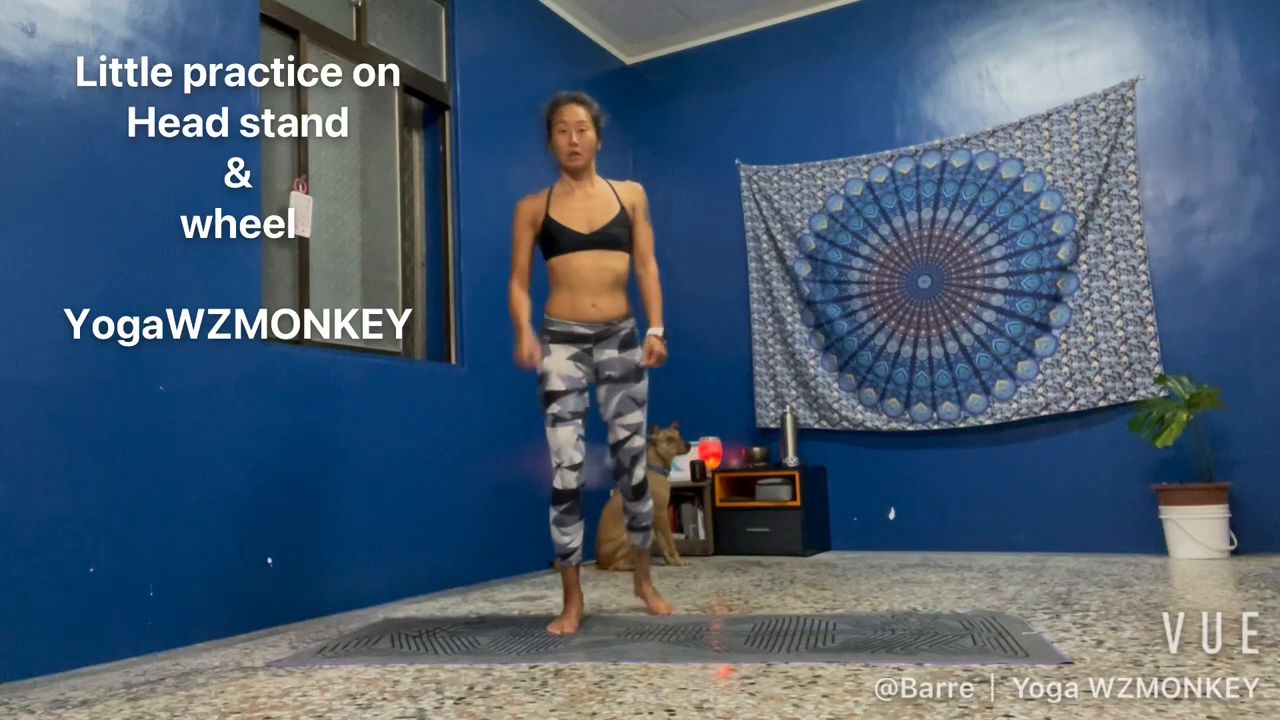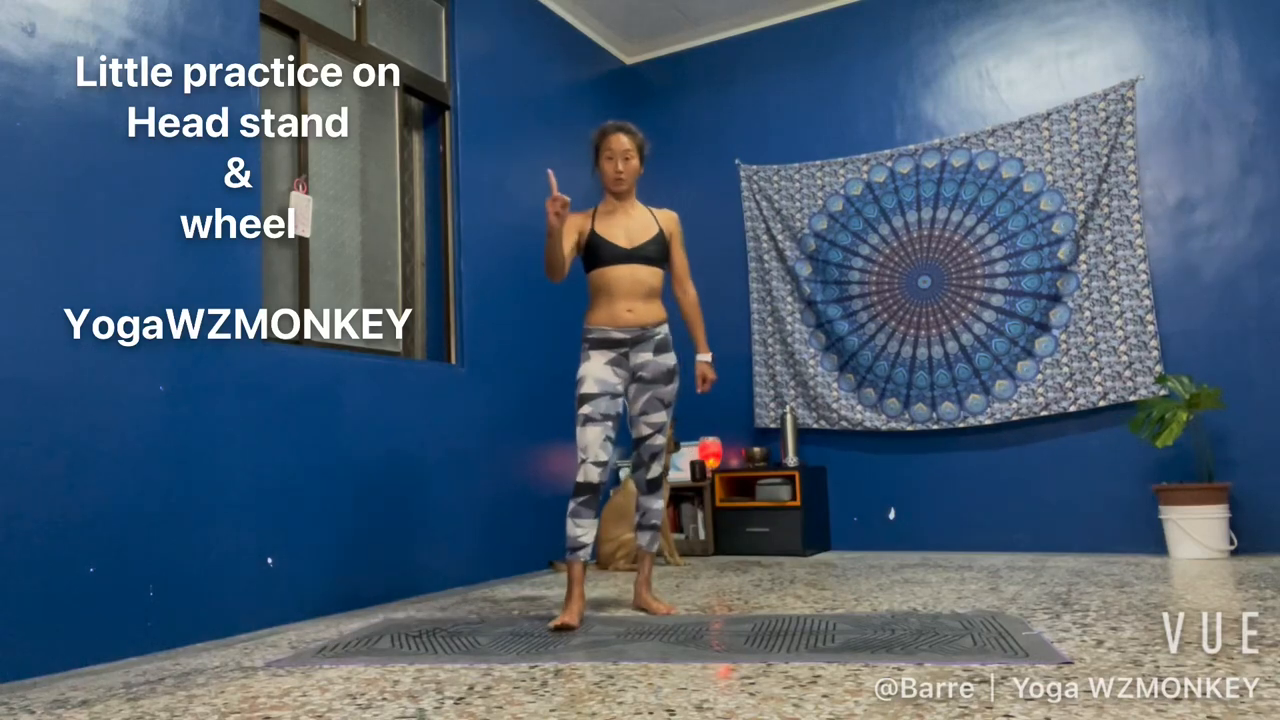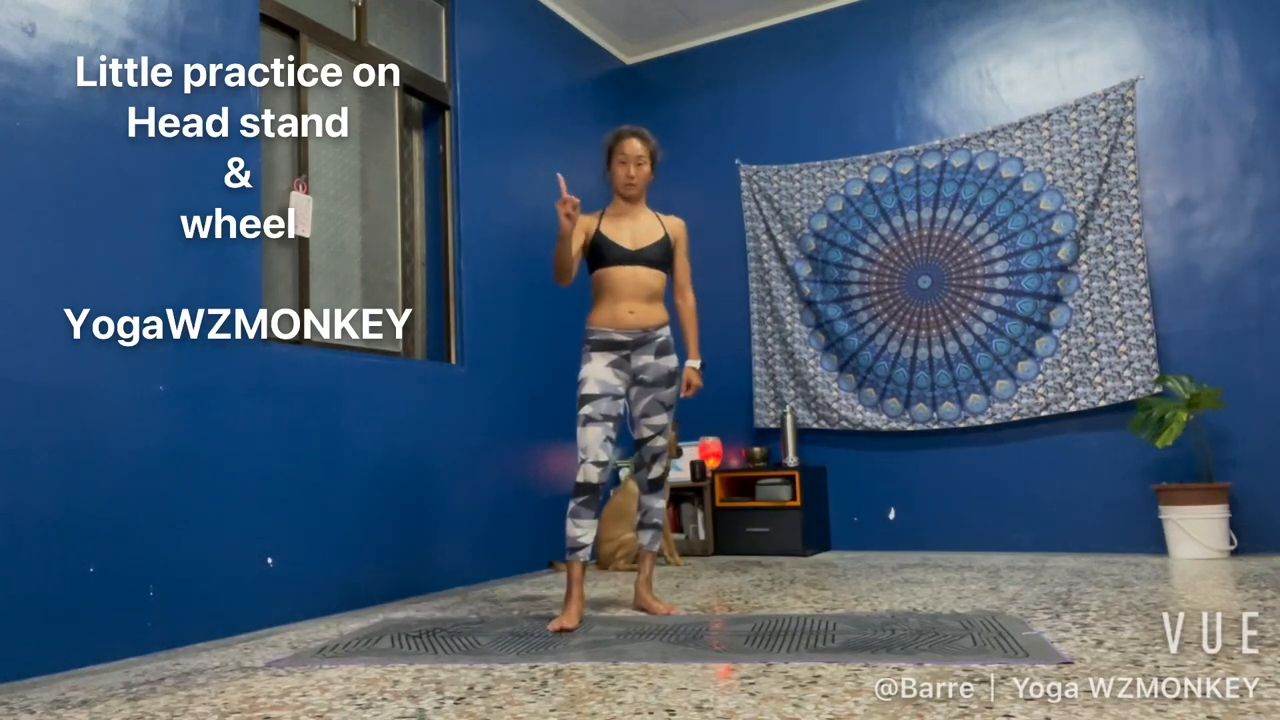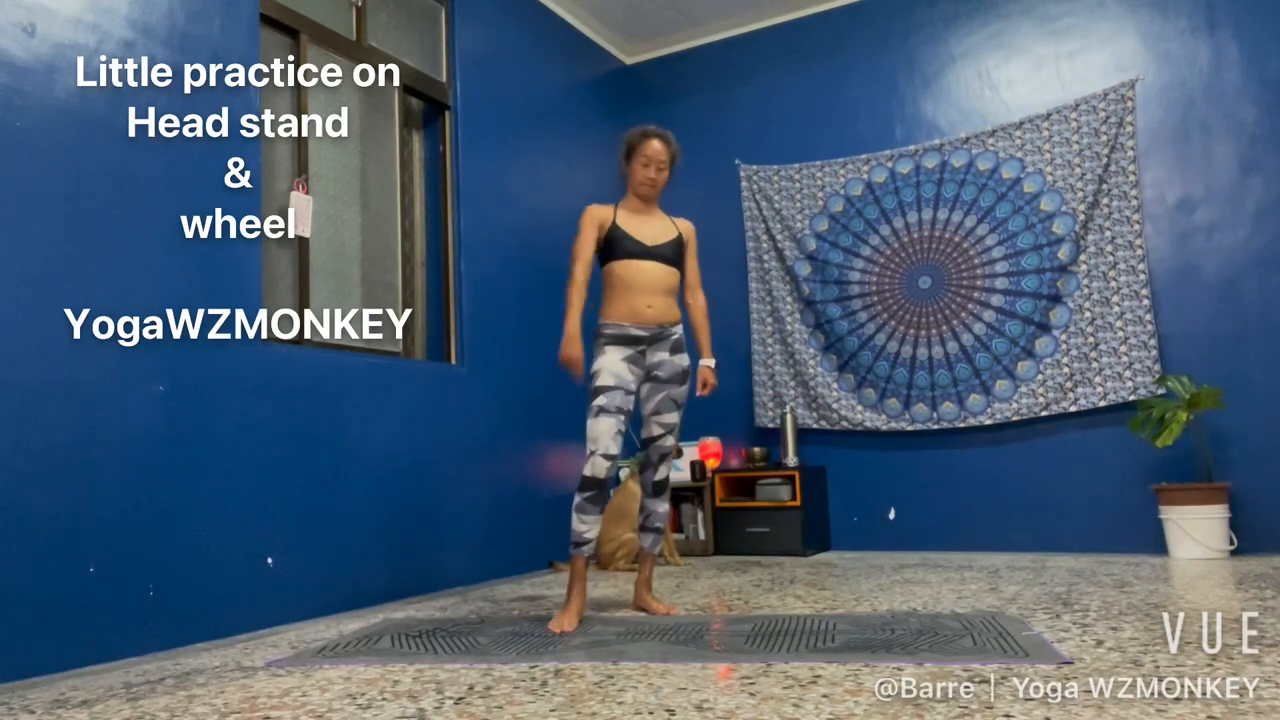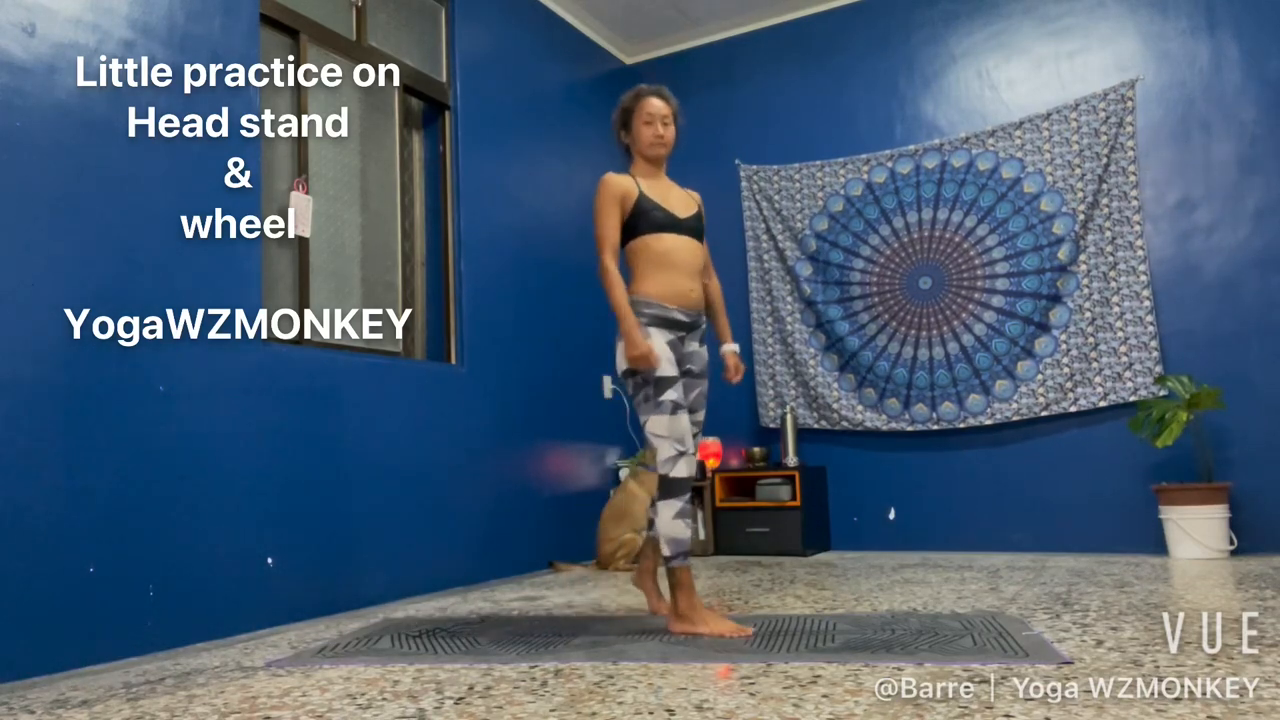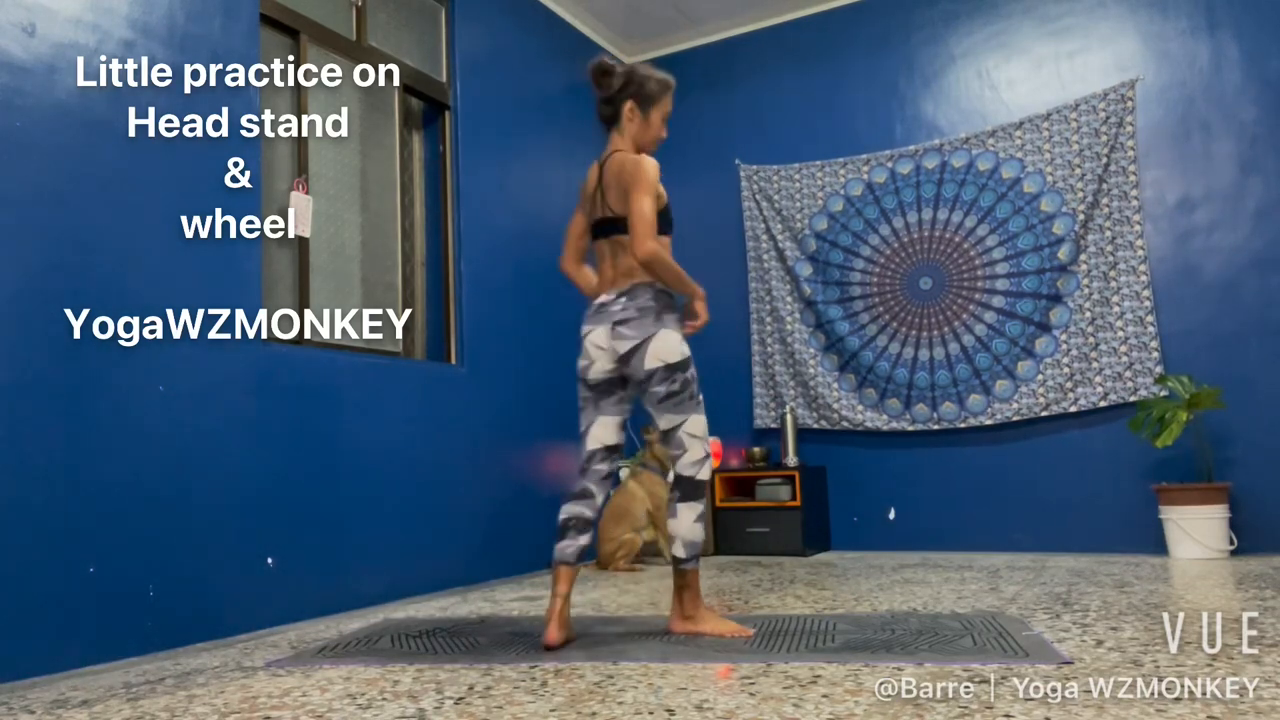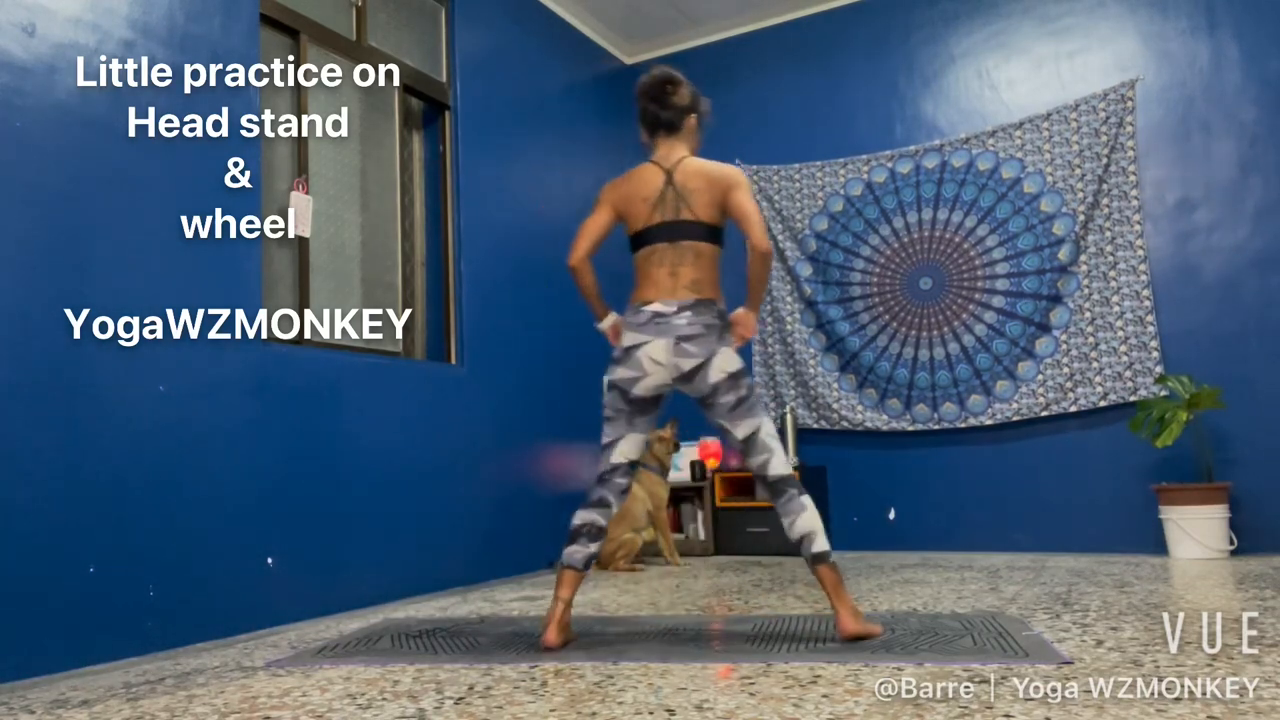
dt=0.7s
person 1, frame 1
left shoulder: (630, 194)
right shoulder: (533, 207)
left elbow: (646, 266)
right elbow: (519, 282)
left wrist: (656, 328)
right wrist: (524, 336)
left hip: (621, 338)
right hip: (562, 342)
left knee: (632, 462)
right knee: (567, 470)
left ankle: (643, 577)
right ankle: (572, 600)
person 1, frame 2
left shoulder: (666, 221)
right shoulder: (581, 222)
left elbow: (685, 289)
right elbow: (555, 273)
left wrist: (703, 352)
right wrist: (553, 230)
left hip: (656, 347)
right hip: (600, 349)
left knee: (651, 468)
right knee: (590, 468)
left ankle: (643, 586)
right ankle: (575, 596)
person 1, frame 3
left shoulder: (673, 226)
right shoulder: (588, 223)
left elbow: (685, 295)
right elbow: (562, 277)
left wrist: (693, 359)
right wrist: (564, 229)
left hip: (657, 348)
right hip: (602, 349)
left knee: (653, 467)
right knee: (591, 467)
left ankle: (644, 586)
right ankle: (574, 597)
person 1, frame 4
left shoulder: (683, 228)
right shoulder: (599, 216)
left elbow: (695, 293)
right elbow: (579, 278)
left wrist: (706, 356)
right wrist: (571, 335)
left hip: (671, 346)
right hip: (616, 344)
left knee: (659, 468)
right knee: (599, 462)
left ankle: (644, 585)
right ankle: (575, 593)
person 1, frame 5
left shoulder: (692, 198)
right shoulder: (616, 185)
right elbow: (607, 261)
left wrist: (728, 342)
right wrist: (630, 329)
left hip: (693, 333)
right hip: (650, 328)
left knee: (680, 463)
right knee: (675, 460)
left ankle: (647, 567)
right ankle: (686, 606)
person 1, frame 6
left shoulder: (591, 180)
right shoulder: (640, 167)
left elbow: (571, 261)
right elbow: (646, 250)
right wrist: (695, 295)
left hip: (599, 327)
right hip: (648, 321)
left knee: (594, 472)
right knee: (692, 463)
left ankle: (558, 615)
right ankle: (688, 607)
person 1, frame 7
left shoulder: (620, 188)
right shoulder: (724, 176)
left elbow: (577, 260)
right elbow: (761, 247)
left wrist: (605, 319)
right wrist: (751, 310)
left hip: (642, 337)
right hip: (704, 336)
left knee: (610, 480)
right knee: (776, 473)
left ankle: (558, 618)
right ankle: (844, 609)
